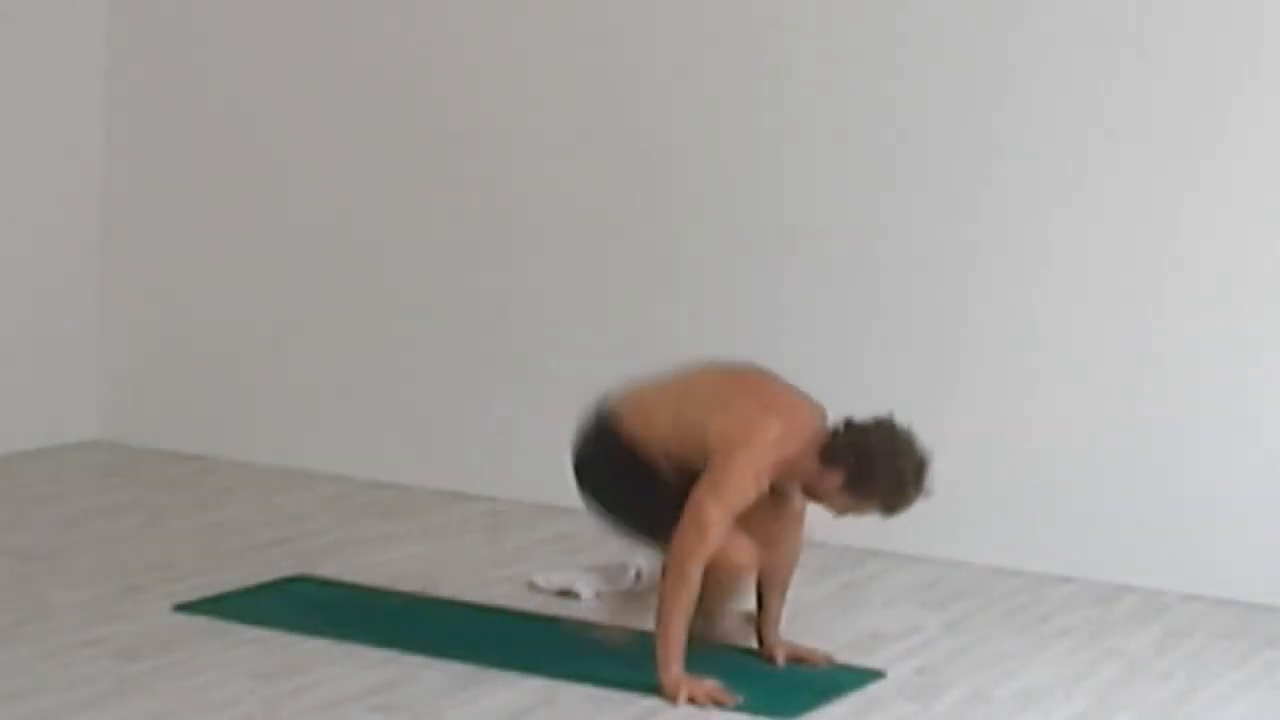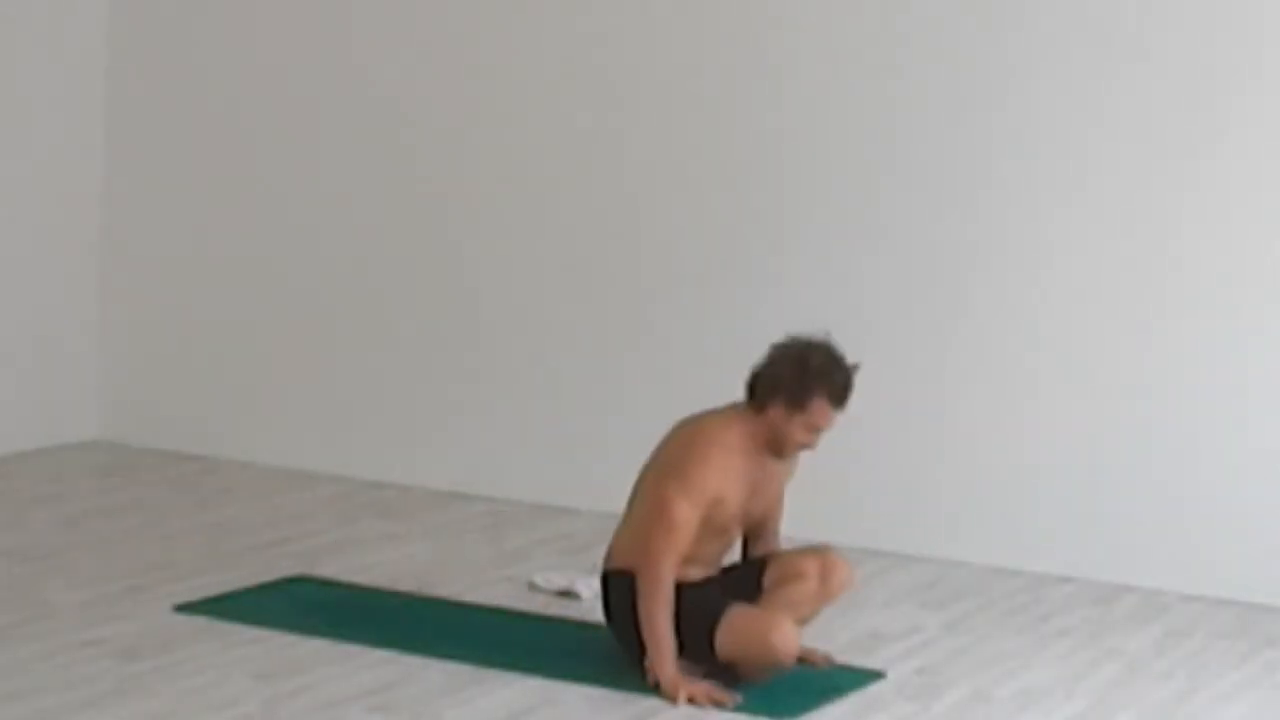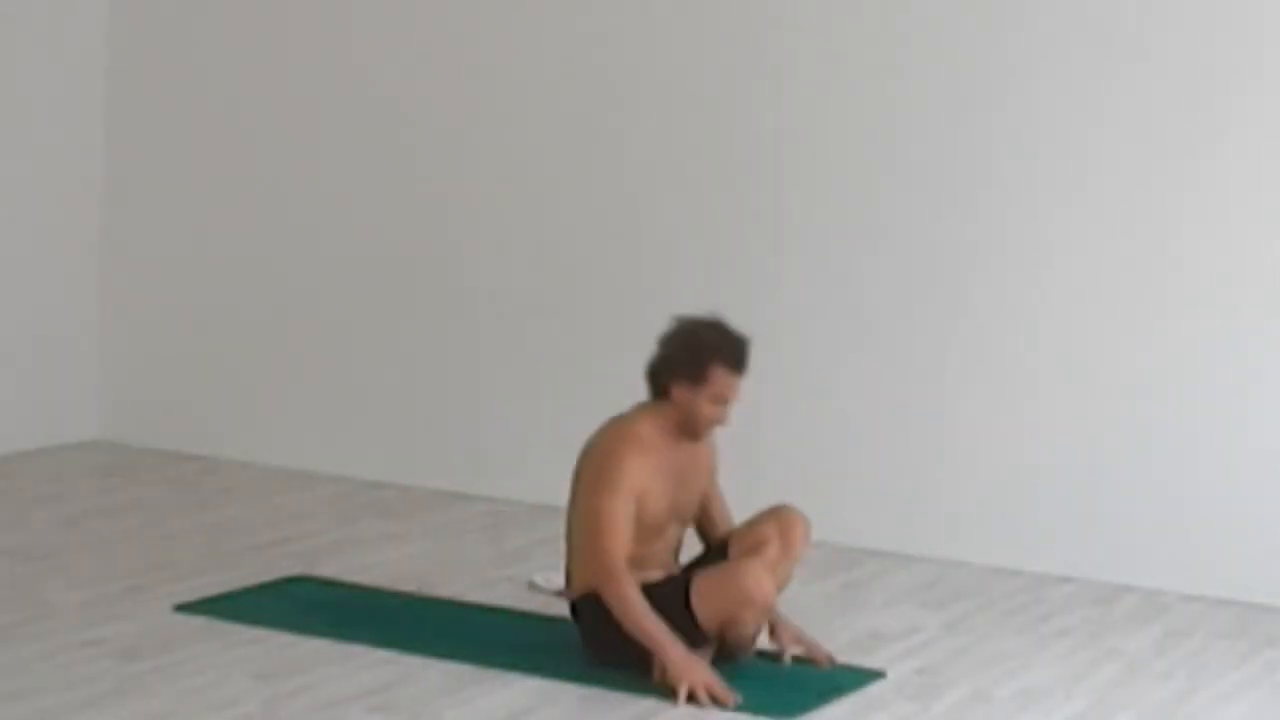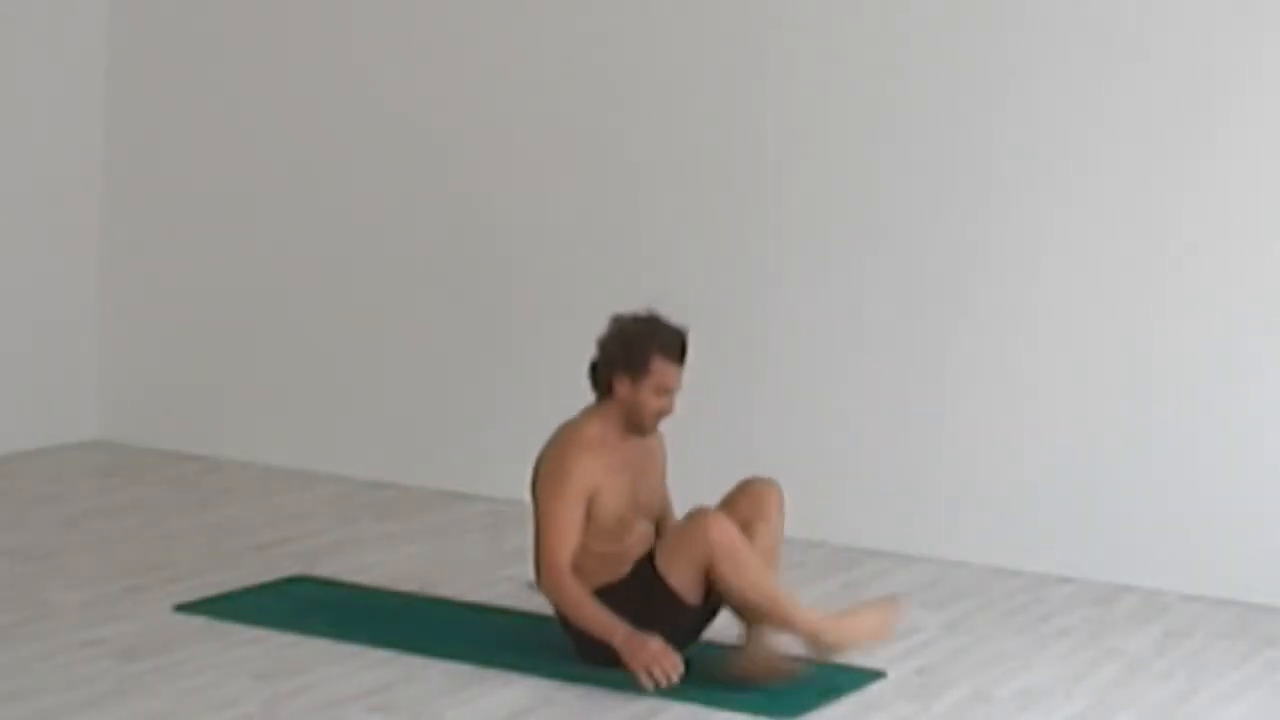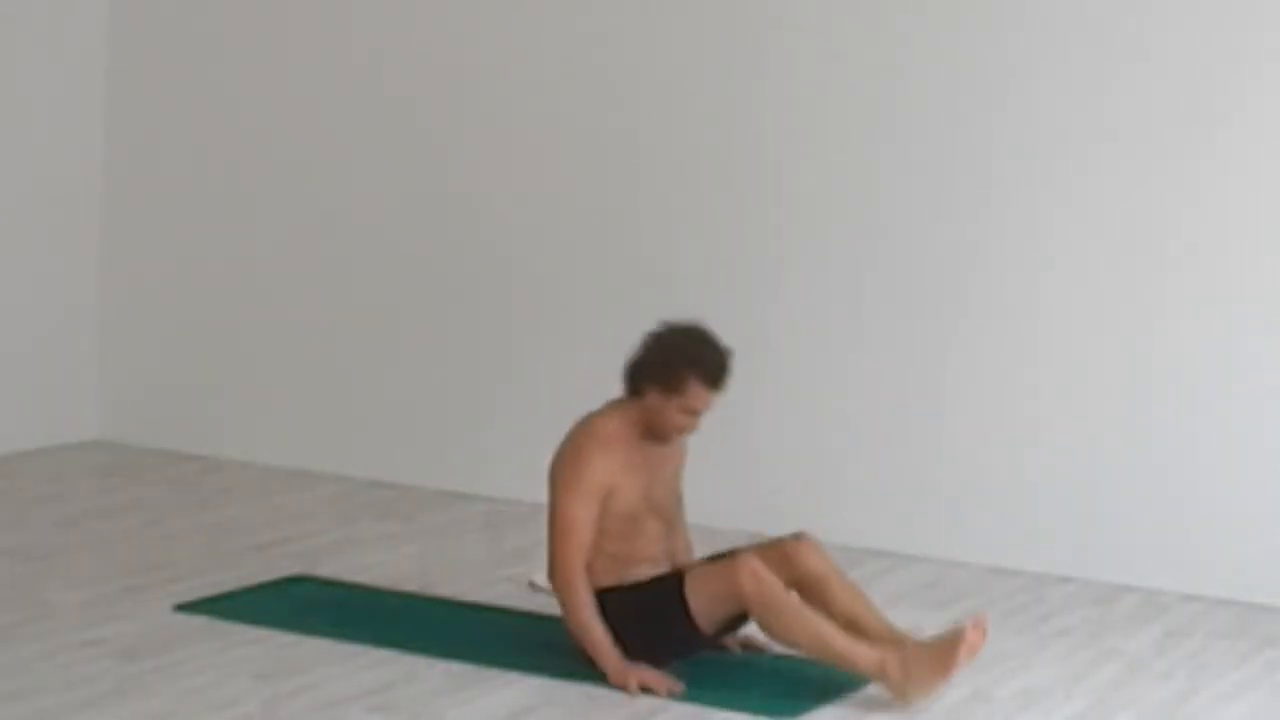
dt=0.5s
person 1, frame 1
left shoulder: (816, 438)
right shoulder: (758, 453)
left elbow: (783, 538)
right elbow: (689, 558)
left wrist: (769, 635)
right wrist: (673, 675)
left hip: (662, 449)
right hip: (613, 449)
right knee: (736, 558)
person 1, frame 2
left shoulder: (779, 450)
right shoulder: (708, 453)
left elbow: (761, 540)
right elbow: (655, 567)
left wrist: (779, 639)
right wrist: (669, 675)
left hip: (705, 587)
right hip: (641, 598)
left knee: (830, 571)
right knee: (777, 640)
left ankle: (718, 644)
right ankle: (693, 659)
person 1, frame 3
left shoulder: (698, 445)
right shoulder: (625, 452)
left elbow: (722, 538)
right elbow: (609, 572)
left wrist: (774, 620)
right wrist: (676, 658)
left hip: (668, 593)
right hip: (612, 619)
left knee: (789, 526)
right knee: (750, 583)
left ankle: (707, 643)
right ankle: (690, 655)
person 1, frame 4
left shoulder: (649, 442)
right shoulder: (574, 457)
right elbow: (553, 576)
left wrist: (723, 593)
right wrist: (626, 639)
left hip: (658, 601)
right hip: (609, 619)
left knee: (761, 494)
right knee: (710, 527)
left ankle: (757, 646)
right ankle: (818, 630)
person 1, frame 5
left shoulder: (669, 442)
right shoulder: (591, 451)
right elbow: (566, 571)
left wrist: (712, 615)
right wrist: (615, 665)
left hip: (666, 595)
right hip: (618, 616)
left knee: (798, 551)
right knee: (746, 574)
left ankle: (905, 651)
right ankle: (889, 669)
